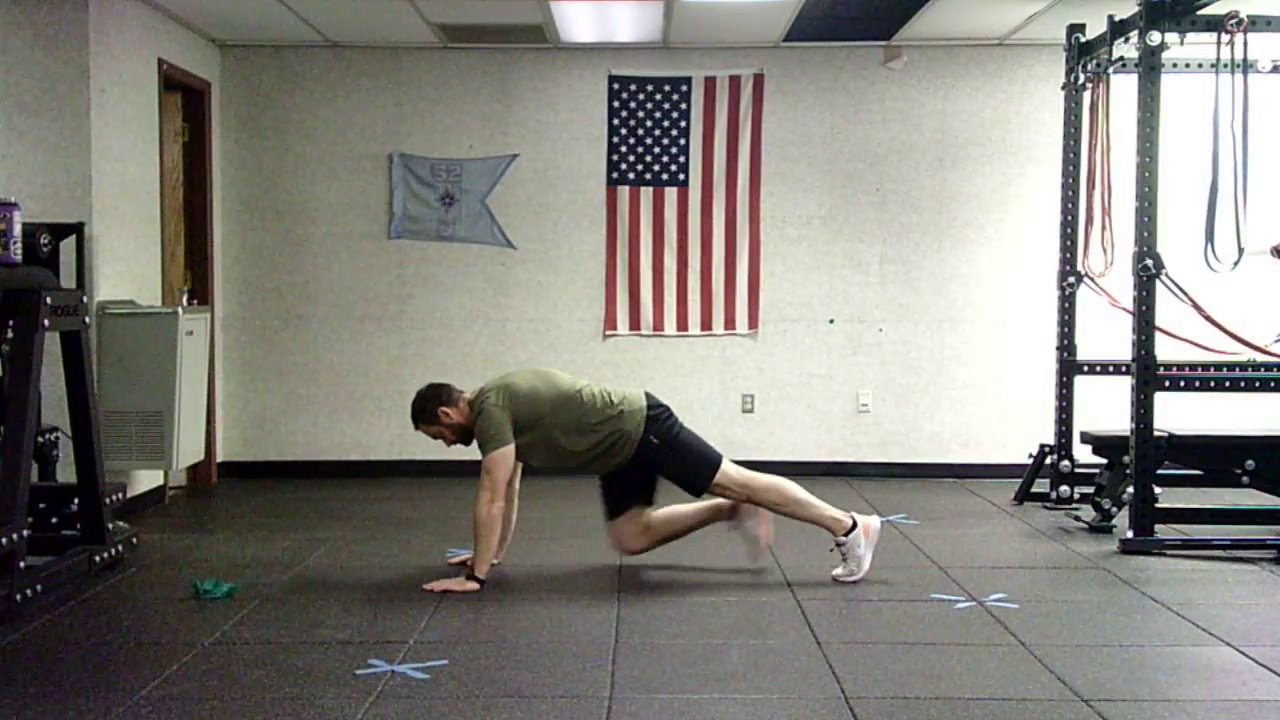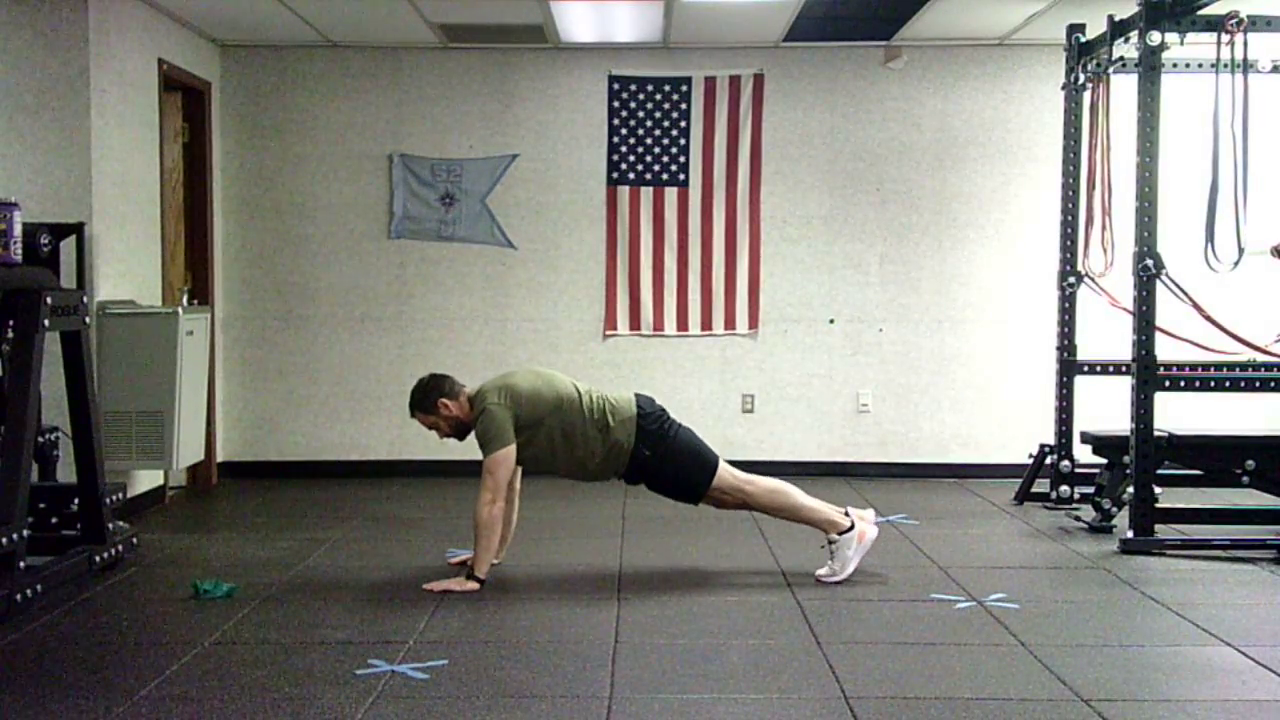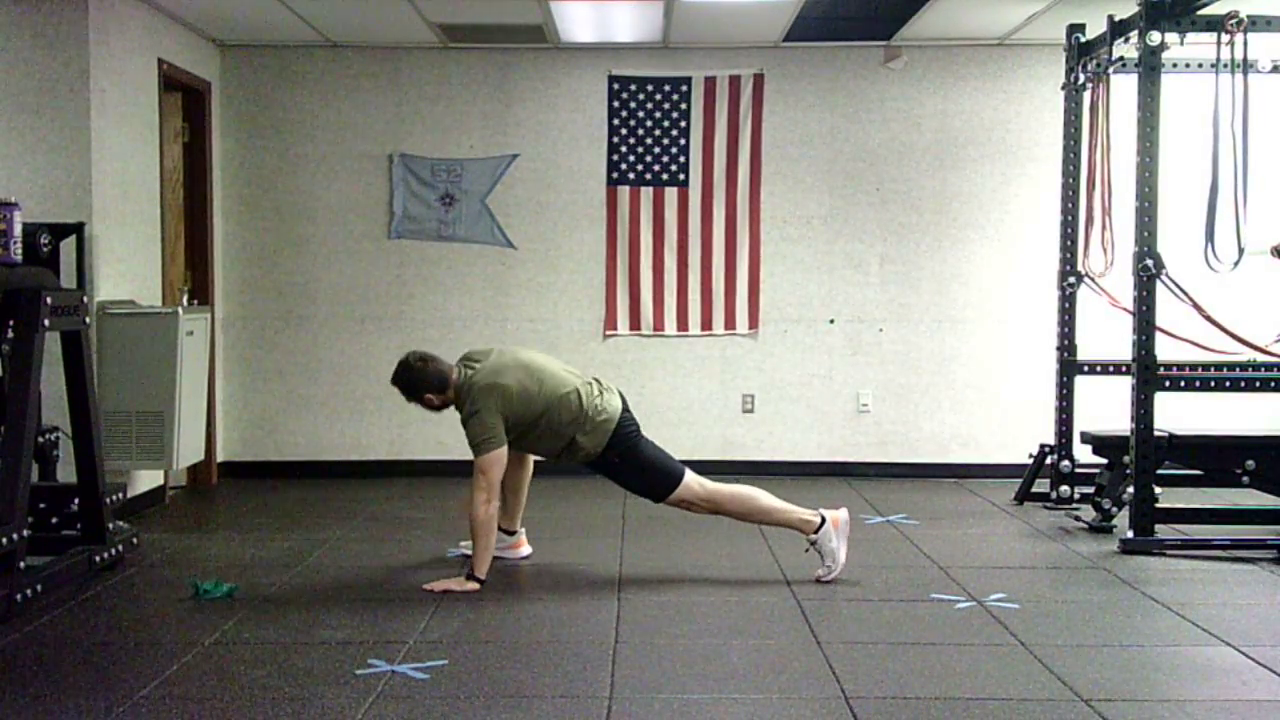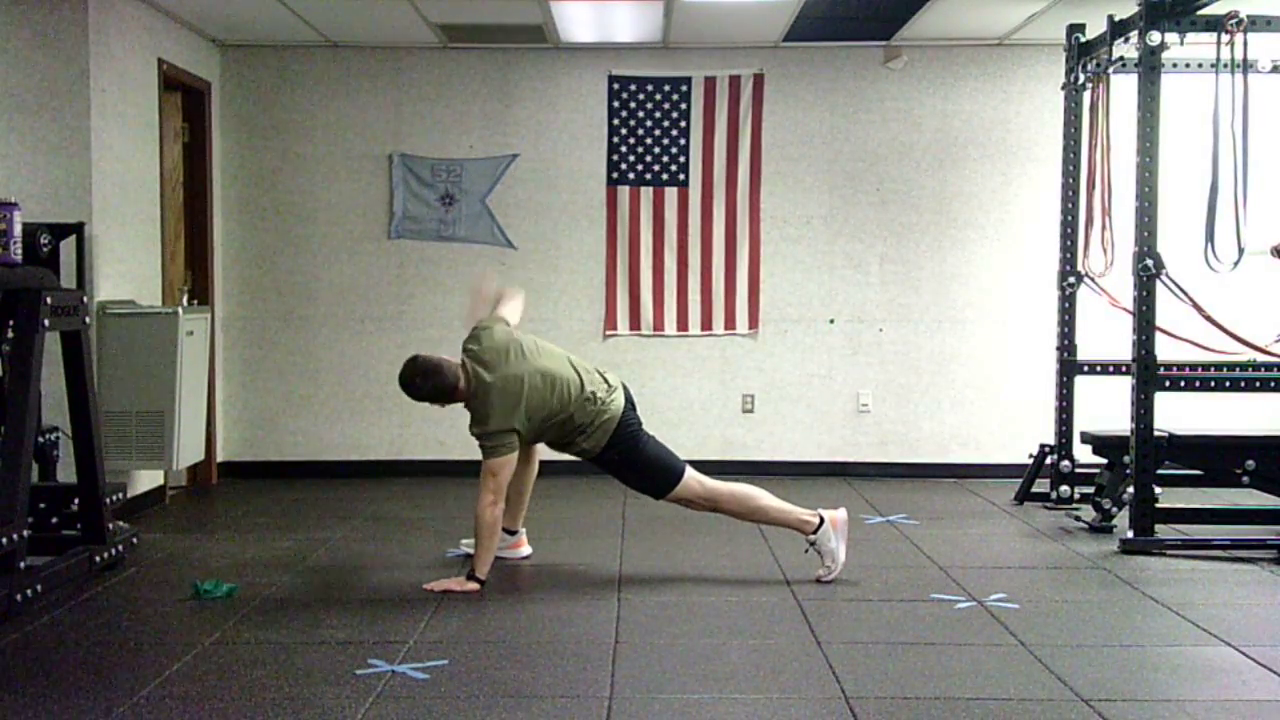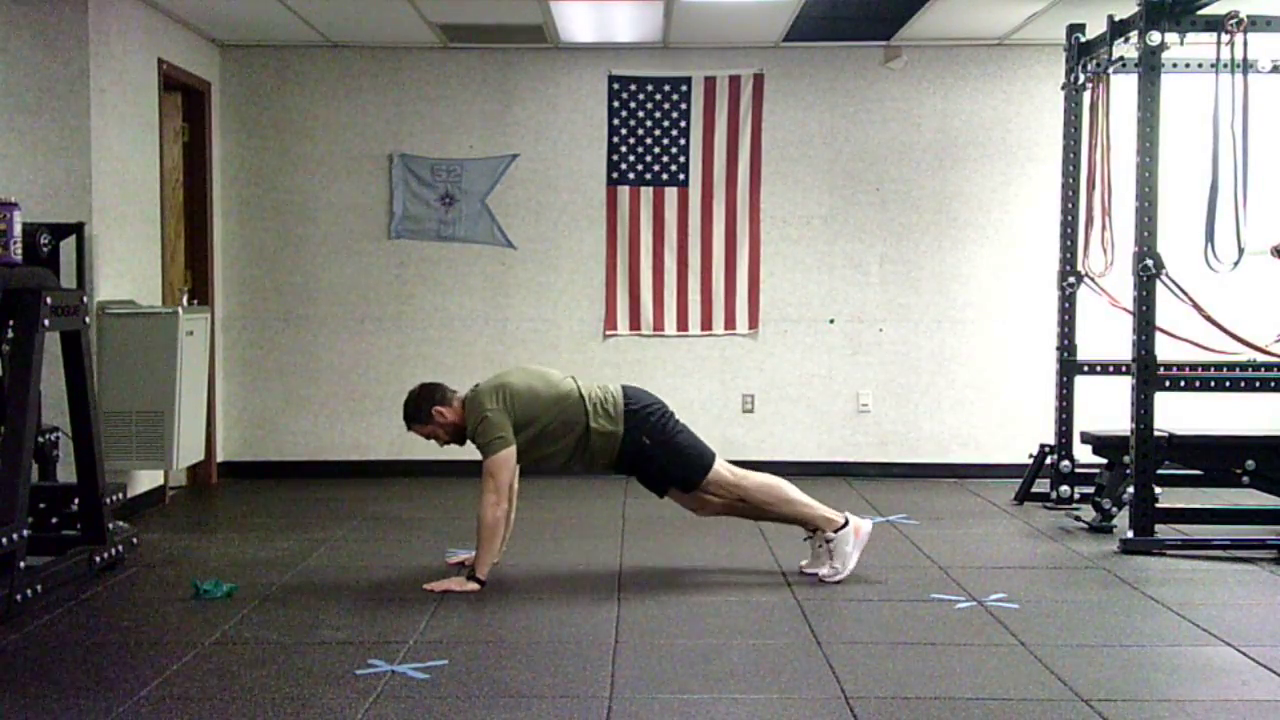
dt=1s
person 1, frame 1
left shoulder: (489, 412)
right shoulder: (500, 405)
left elbow: (491, 500)
right elbow: (508, 491)
left wrist: (475, 575)
right wrist: (493, 554)
left hip: (640, 429)
right hip: (626, 440)
left knee: (734, 482)
right knee: (629, 539)
left ankle: (850, 527)
right ankle: (735, 510)
person 1, frame 2
left shoulder: (490, 411)
right shoulder: (498, 402)
left elbow: (492, 499)
right elbow: (509, 490)
left wrist: (475, 575)
right wrist: (493, 554)
left hip: (637, 436)
right hip: (632, 435)
left knee: (736, 487)
right knee: (726, 493)
left ankle: (845, 530)
right ankle: (846, 516)
person 1, frame 3
left shoulder: (480, 408)
right shoulder: (471, 361)
left elbow: (487, 494)
left wrist: (475, 575)
left hip: (604, 437)
right hip: (601, 403)
left knee: (701, 495)
left ankle: (819, 524)
right ankle: (511, 537)
person 1, frame 4
left shoulder: (493, 408)
right shoulder: (482, 341)
left elbow: (494, 493)
right elbow: (513, 301)
left wrist: (476, 574)
right wrist: (491, 296)
left hip: (606, 433)
right hip: (605, 392)
left knee: (703, 494)
left ankle: (818, 525)
right ankle: (512, 535)
person 1, frame 5
left shoulder: (484, 414)
right shoulder: (493, 403)
left elbow: (495, 496)
right elbow: (508, 492)
left wrist: (476, 576)
right wrist: (489, 553)
left hip: (631, 424)
right hip: (625, 427)
left knee: (730, 483)
right knee: (705, 502)
left ankle: (839, 526)
right ankle: (818, 527)
